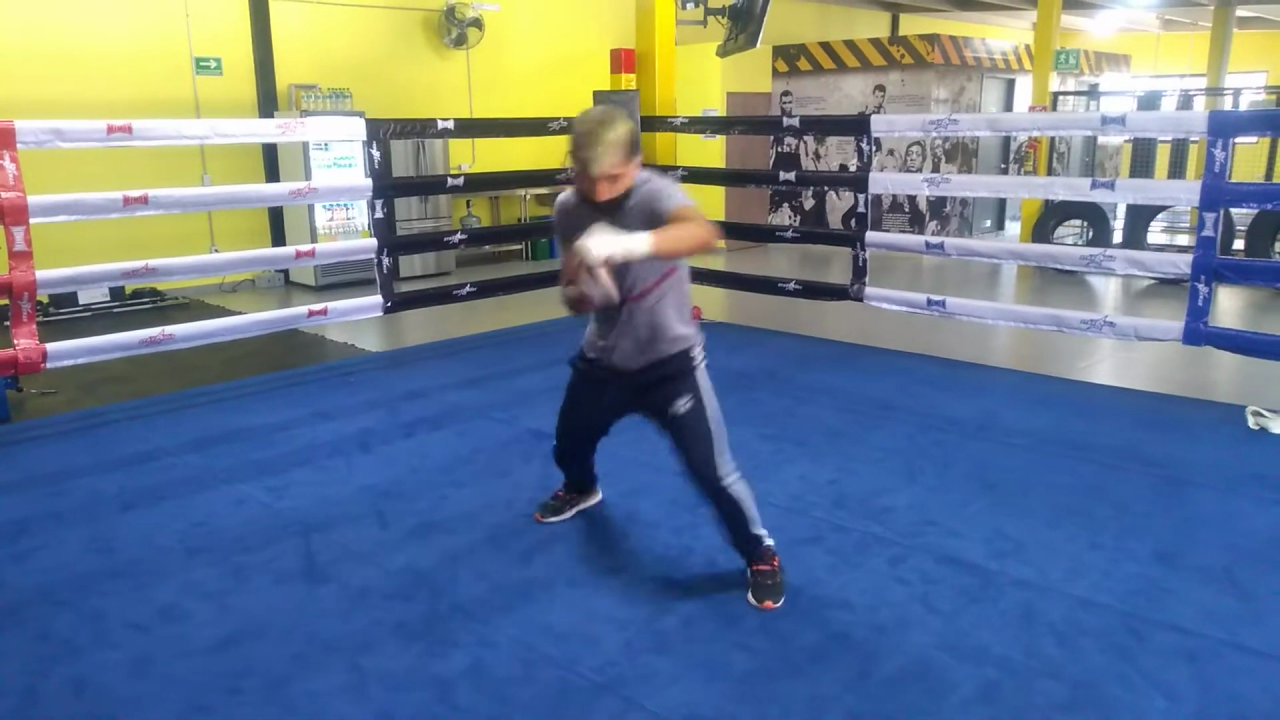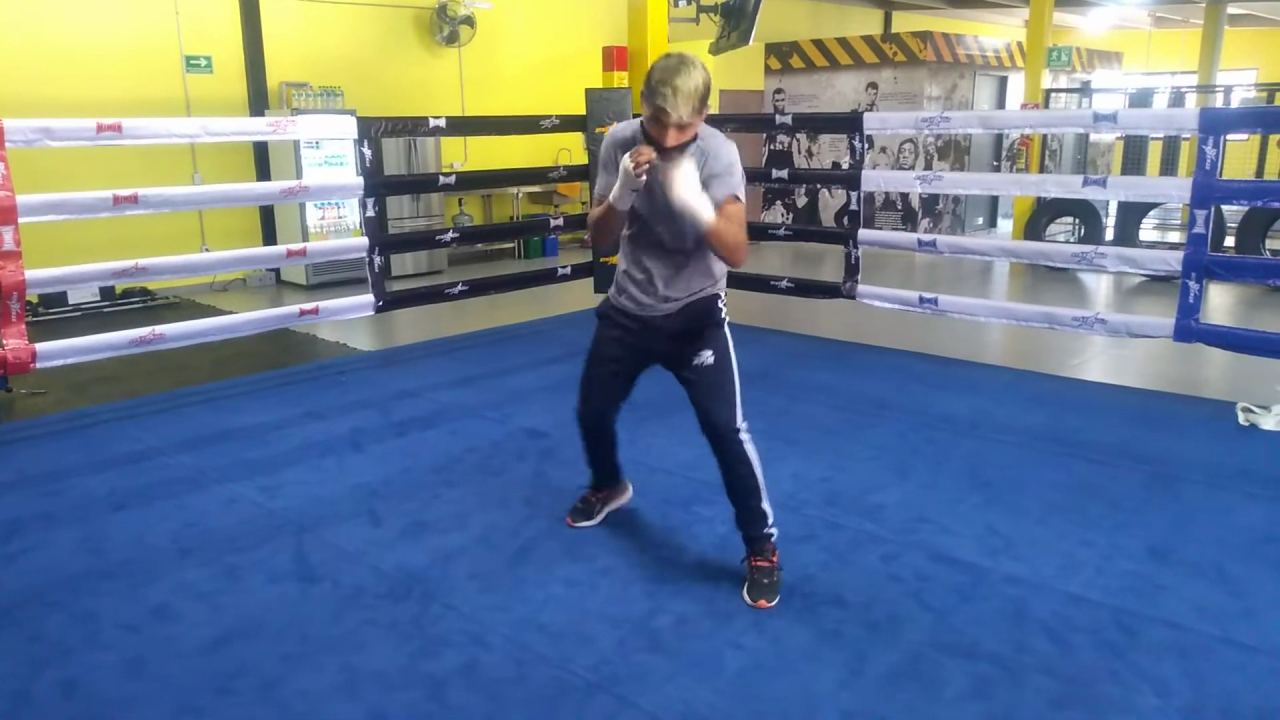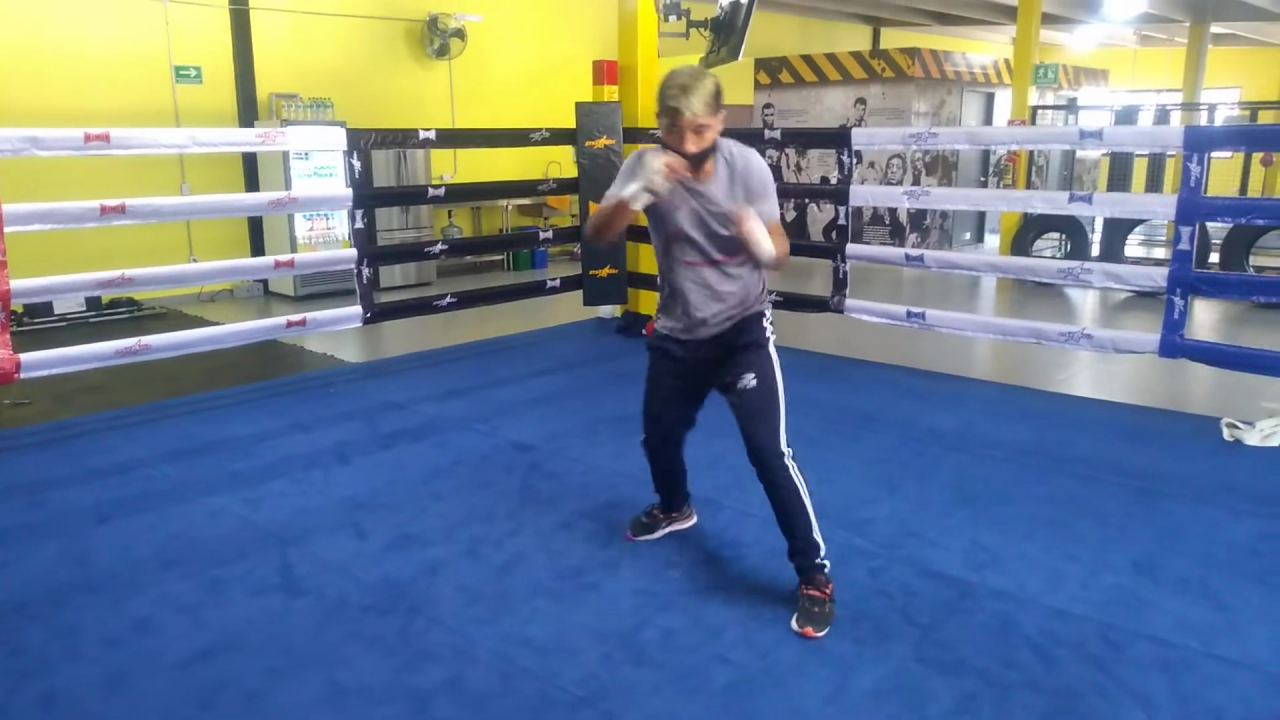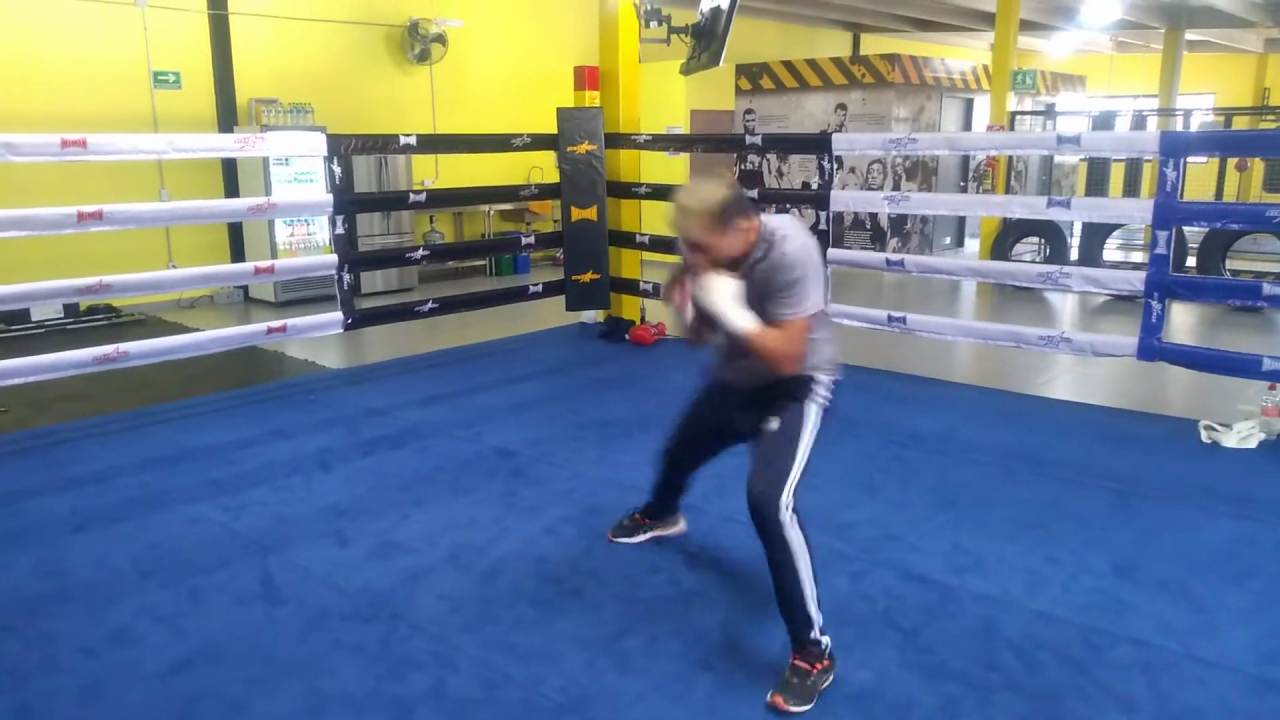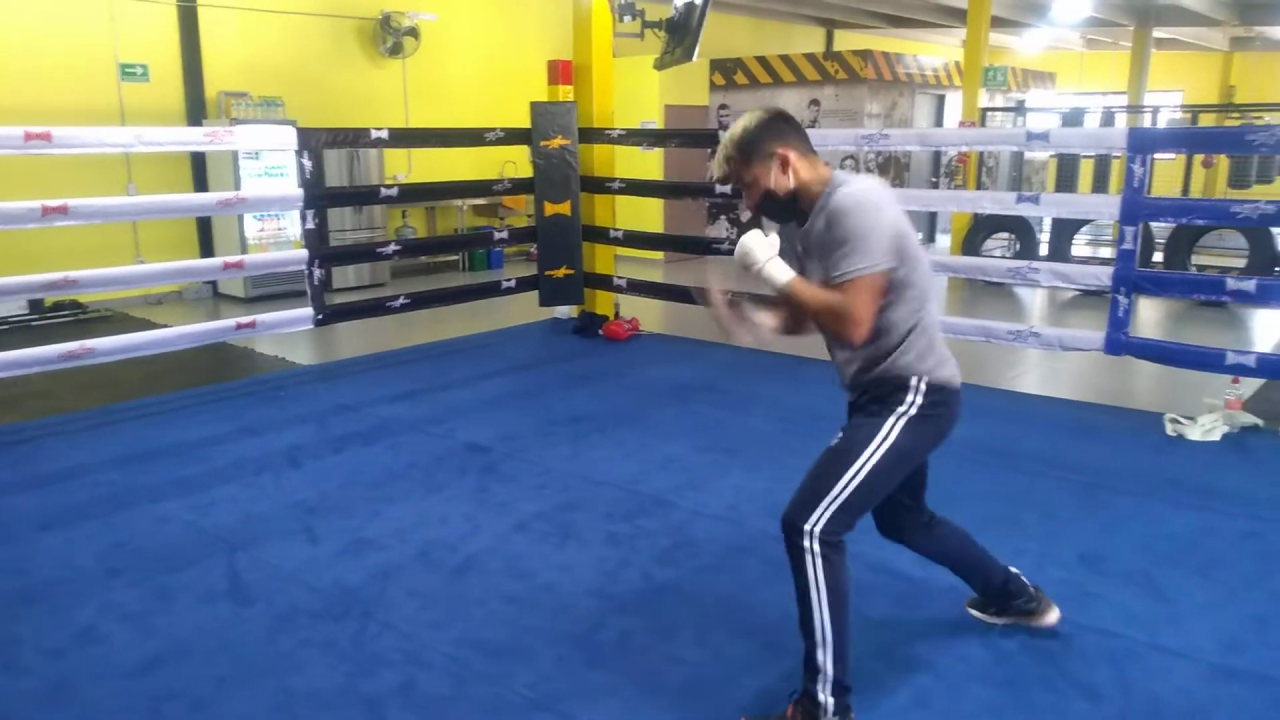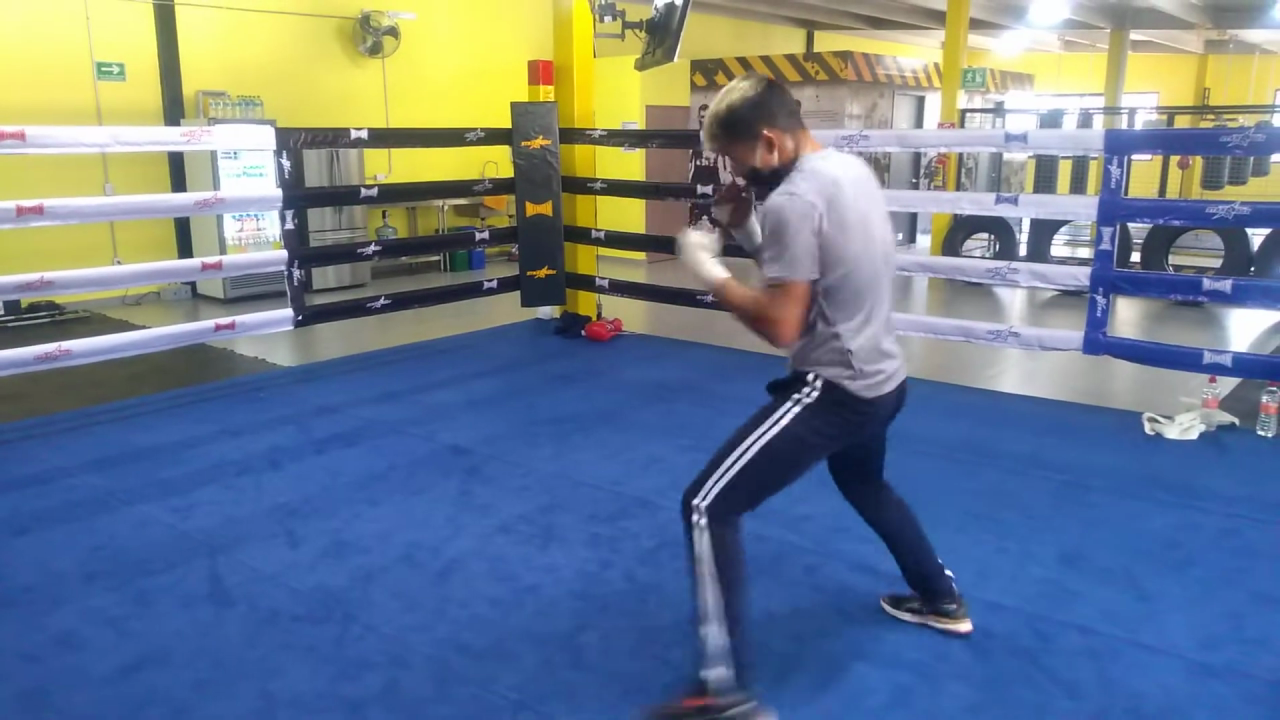
dt=0.5s
person 1, frame 1
left shoulder: (657, 192)
right shoulder: (567, 209)
left elbow: (702, 237)
left wrist: (626, 244)
left hip: (670, 358)
right hip: (605, 360)
left knee: (710, 471)
right knee: (568, 446)
left ankle: (761, 553)
right ankle: (582, 487)
person 1, frame 2
left shoulder: (718, 153)
right shoulder: (619, 141)
left elbow: (735, 251)
right elbow: (599, 237)
left wrist: (696, 202)
right wrist: (624, 187)
left hip: (695, 311)
right hip: (629, 309)
left knee: (725, 426)
right knee: (593, 411)
left ankle: (761, 547)
right ankle: (609, 485)
person 1, frame 3
left shoulder: (746, 164)
right shoulder: (647, 165)
left elbow: (777, 250)
right elbow: (597, 233)
left wrist: (763, 244)
right wrist: (635, 189)
left hip: (742, 327)
right hip: (676, 334)
left knee: (770, 452)
right knee: (659, 438)
left ankle: (814, 577)
right ankle: (675, 506)
person 1, frame 4
left shoulder: (791, 249)
right shoulder: (703, 256)
left elbow: (786, 360)
right elbow: (700, 332)
left wrist: (732, 314)
right wrist: (686, 303)
left hip: (798, 386)
right hip: (736, 380)
left knee: (768, 501)
right knee: (679, 452)
left ankle: (813, 652)
right ankle: (662, 512)
person 1, frame 5
left shoulder: (859, 205)
right shoulder: (797, 219)
left elbow: (853, 325)
right elbow: (808, 313)
left wrist: (775, 273)
right wrist: (755, 317)
left hip: (913, 391)
right hip: (884, 392)
left knee: (808, 527)
right knee: (899, 517)
right ankle: (1022, 598)
person 1, frame 6
left shoulder: (792, 201)
right shoulder: (846, 167)
left elbow: (782, 328)
left wrist: (712, 274)
right wrist: (746, 228)
left hip: (833, 389)
right hip: (883, 380)
left knee: (709, 507)
right knee: (862, 481)
right ankle: (940, 597)
